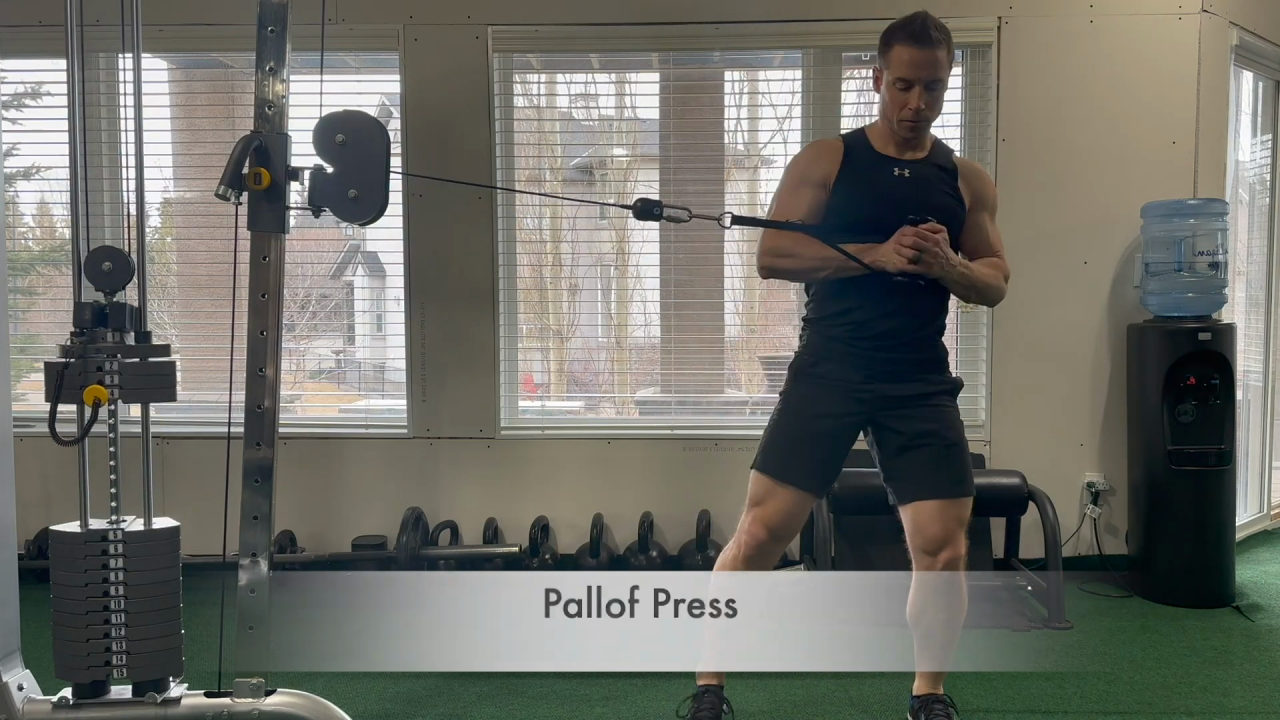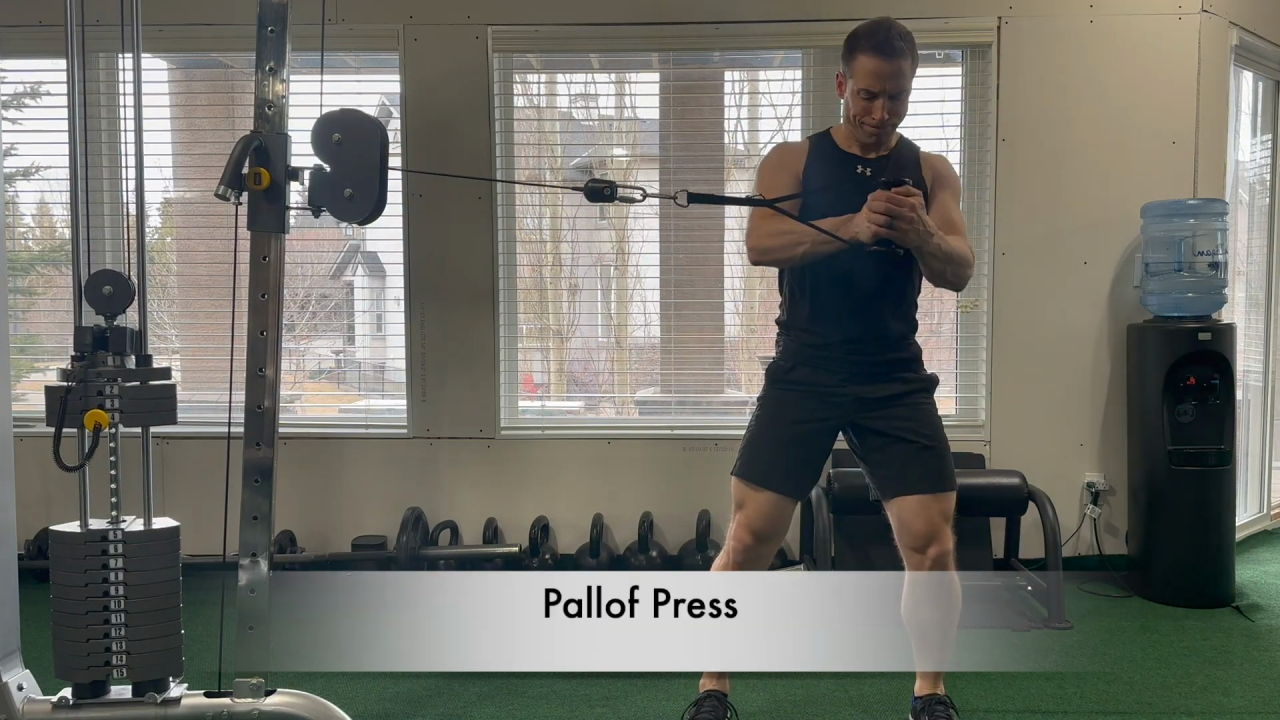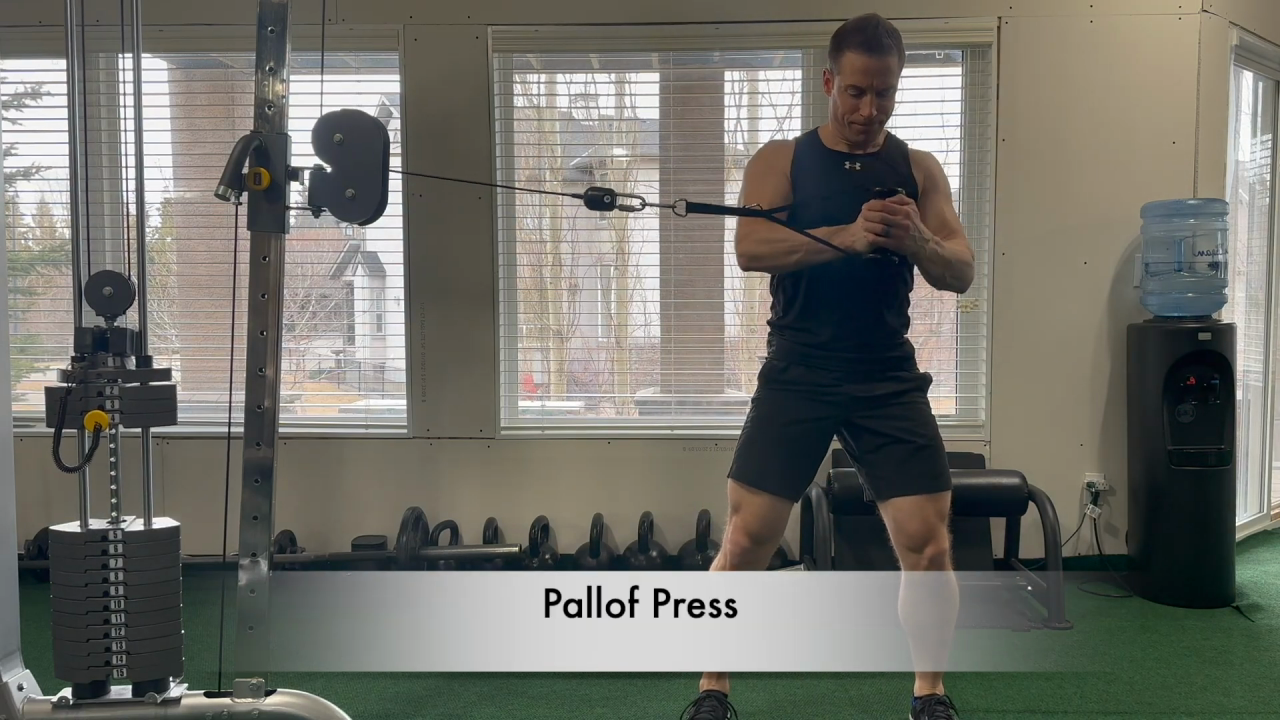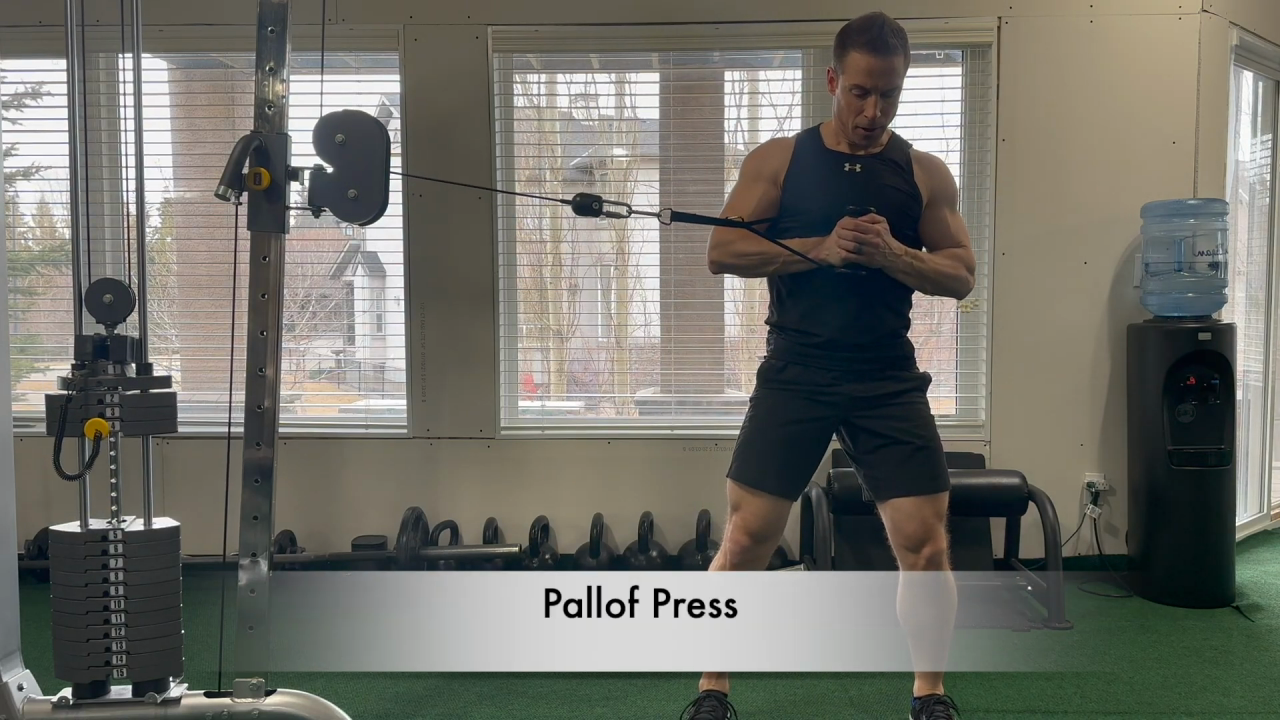
dt=1s
person 1, frame 1
left shoulder: (967, 180)
right shoulder: (825, 160)
left elbow: (996, 281)
right elbow: (772, 255)
left wrist: (947, 264)
right wrist: (877, 254)
left hip: (920, 384)
right hip: (827, 371)
left knee: (944, 554)
right knee: (761, 534)
person 1, frame 2
left shoulder: (931, 171)
right shoulder: (792, 160)
left elbow: (959, 270)
right elbow: (762, 244)
left wrist: (915, 229)
right wrist: (852, 226)
left hip: (895, 378)
right hip: (804, 374)
left knee: (933, 548)
right knee: (747, 540)
person 1, frame 3
left shoulder: (918, 168)
right shoulder: (779, 159)
left elbow: (959, 272)
right elbow: (752, 249)
left wrist: (915, 237)
right wrist: (848, 235)
left hip: (887, 377)
right hip: (797, 374)
left knee: (928, 546)
right knee: (744, 542)
person 1, frame 4
left shoulder: (925, 172)
right shoulder: (778, 159)
left elbow: (962, 275)
right elbow: (721, 251)
left wrist: (891, 253)
right wrist: (821, 247)
left hip: (887, 380)
right hip: (794, 374)
left knee: (926, 549)
right knee: (743, 543)
